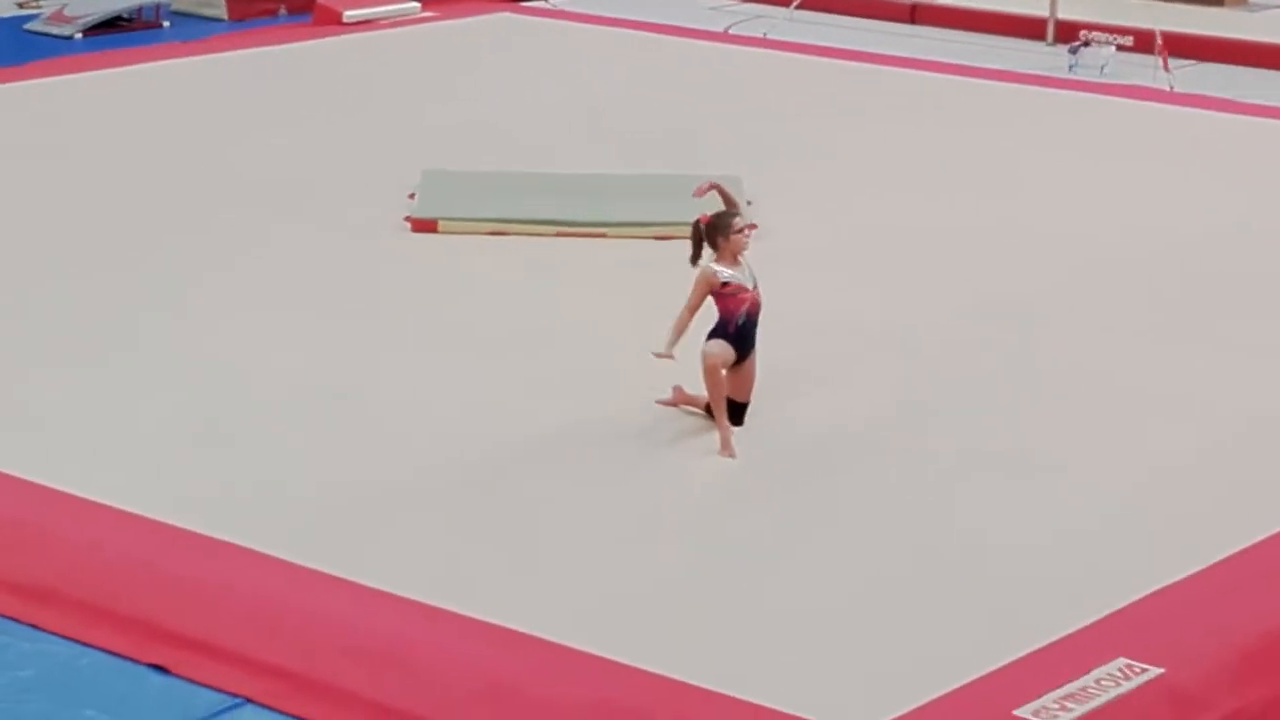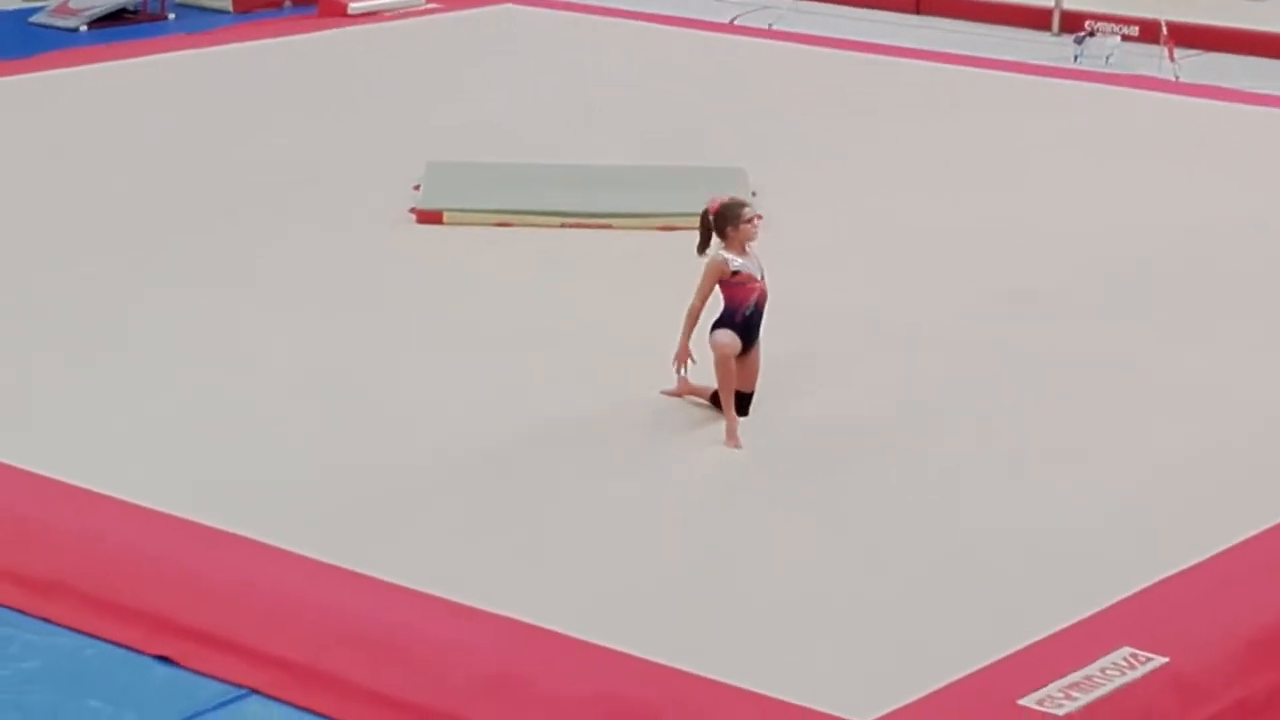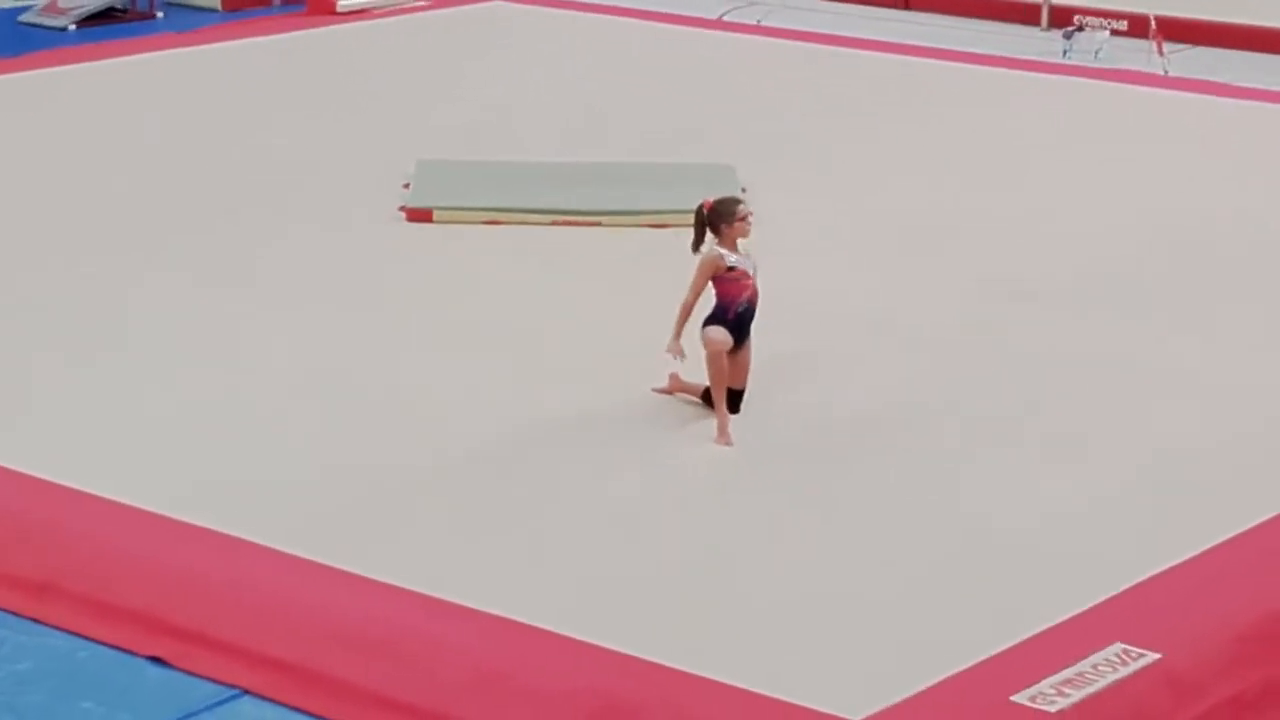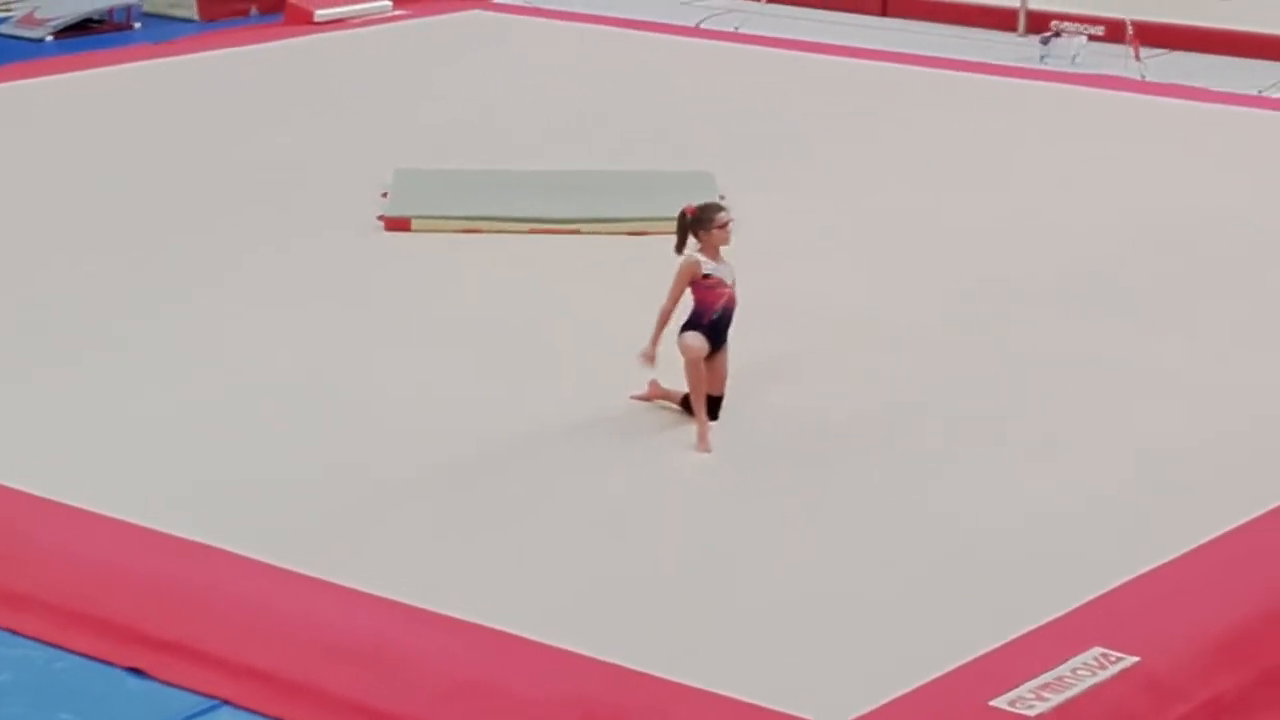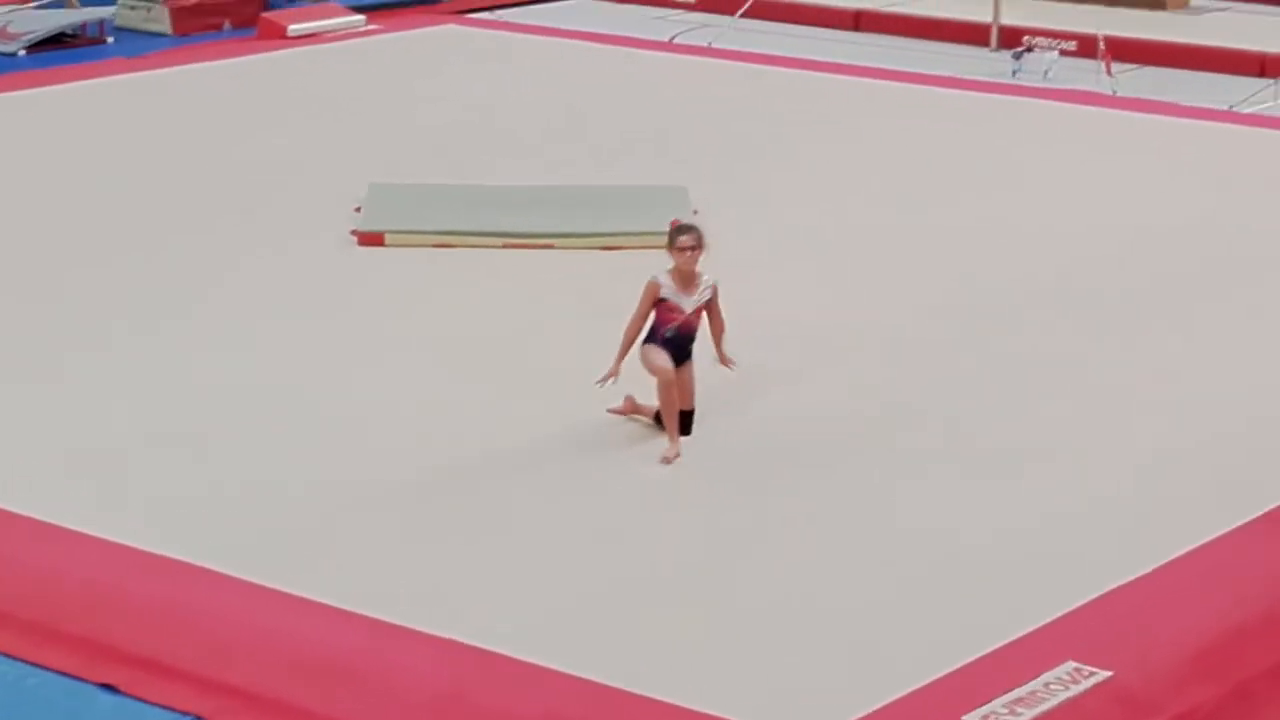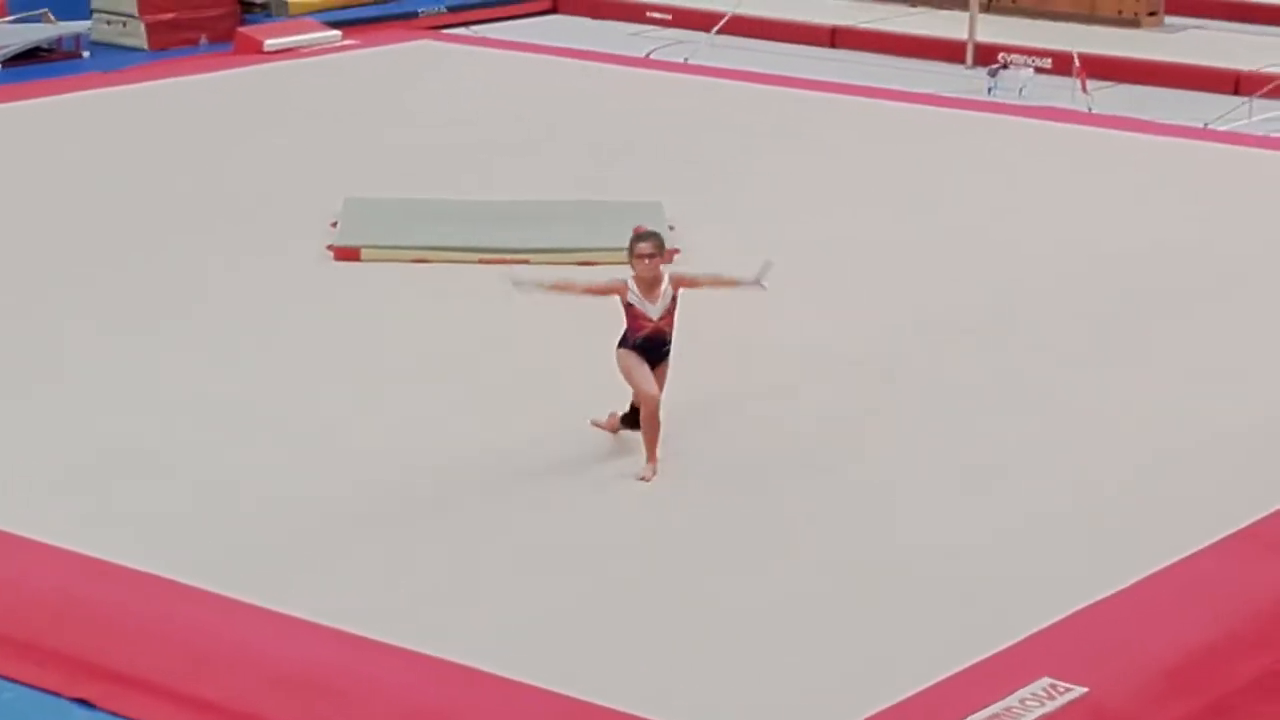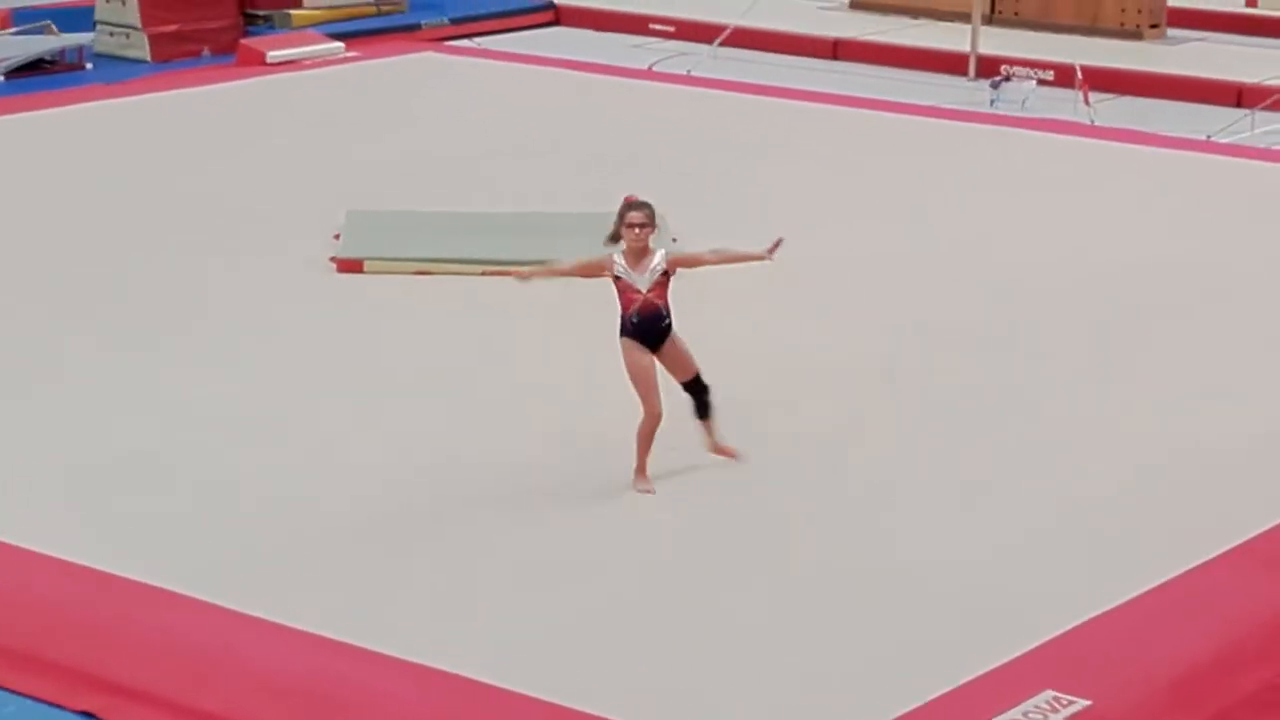
dt=0.3s
person 1, frame 1
left shoulder: (740, 259)
right shoulder: (710, 273)
left elbow: (736, 213)
right elbow: (688, 312)
left wrist: (720, 190)
right wrist: (670, 347)
left hip: (747, 341)
right hip: (725, 337)
left knee: (736, 415)
right knee: (712, 358)
left ankle: (684, 396)
right ankle: (723, 429)
person 1, frame 2
left shoulder: (748, 250)
right shoulder: (720, 261)
right elbow: (697, 303)
left wrist: (729, 205)
right wrist: (683, 344)
left hip: (751, 332)
right hip: (729, 328)
left knee: (742, 405)
right knee: (723, 348)
left ankle: (689, 387)
right ankle: (730, 422)
person 1, frame 3
left shoulder: (741, 253)
right shoulder: (715, 256)
right elbow: (691, 297)
right wrist: (675, 338)
left hip: (741, 328)
right hip: (720, 324)
left knee: (734, 403)
right knee: (718, 344)
left ankle: (679, 384)
right ankle: (721, 418)
person 1, frame 4
left shoulder: (722, 261)
right shoulder: (693, 262)
right elbow: (669, 304)
right wrist: (652, 344)
left hip: (720, 336)
right hip: (696, 330)
left knee: (712, 409)
right knee: (694, 351)
left ankle: (659, 391)
right ankle: (701, 424)
person 1, frame 5
left shoulder: (709, 285)
right shoulder: (658, 282)
left elbow: (716, 320)
right elbow: (634, 323)
left wrist: (720, 351)
right wrist: (616, 364)
left hip: (683, 352)
right hip: (655, 348)
left knee: (683, 426)
right knee: (666, 373)
left ankle: (635, 406)
right ankle: (672, 442)
person 1, frame 6
left shoulder: (673, 281)
right shoulder: (624, 286)
left elbow: (707, 280)
right elbow: (578, 288)
left wrist: (747, 282)
right wrist: (538, 285)
left hip: (660, 354)
right hip: (631, 352)
left knee: (641, 415)
right knee: (651, 397)
left ankle: (615, 421)
right ankle: (650, 460)
person 1, frame 7
left shoulder: (666, 259)
right shoulder: (612, 263)
left elbow: (712, 257)
right elbow: (567, 268)
left wrist: (758, 255)
right wrist: (531, 273)
left hip: (664, 333)
right hip: (633, 338)
left knee: (698, 388)
right knee: (653, 410)
left ankle: (713, 441)
right ankle: (640, 473)
